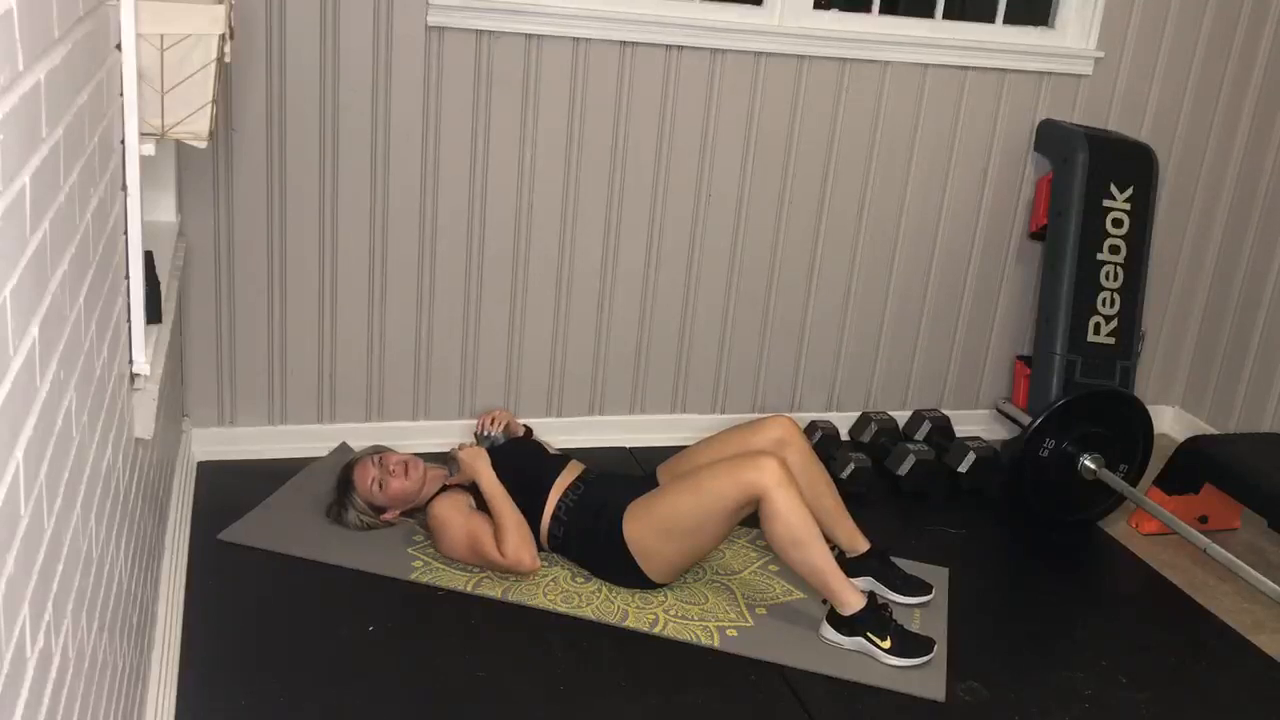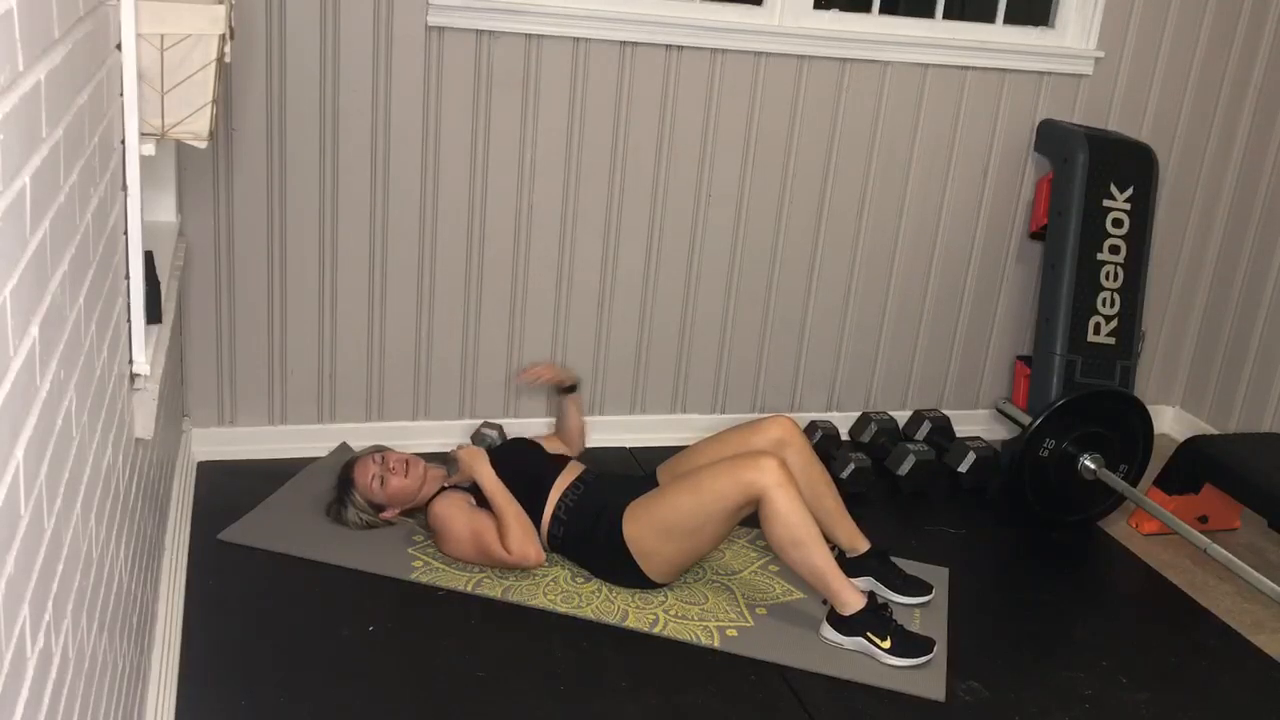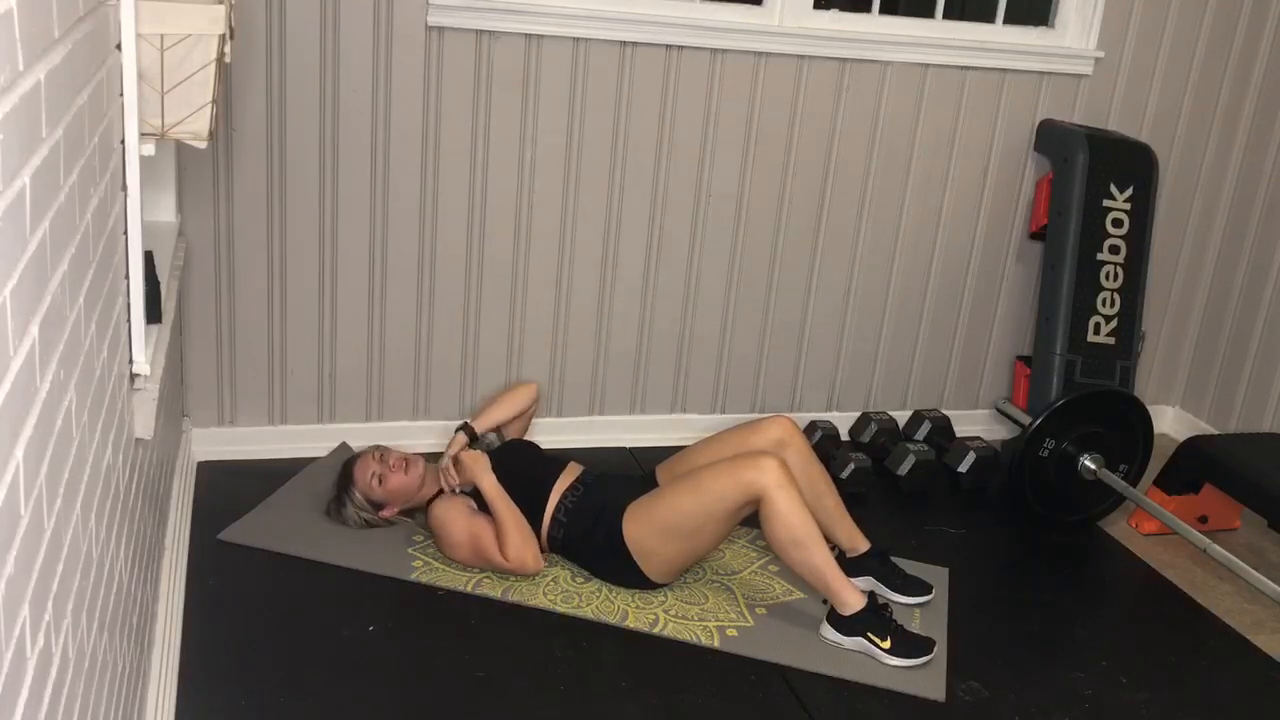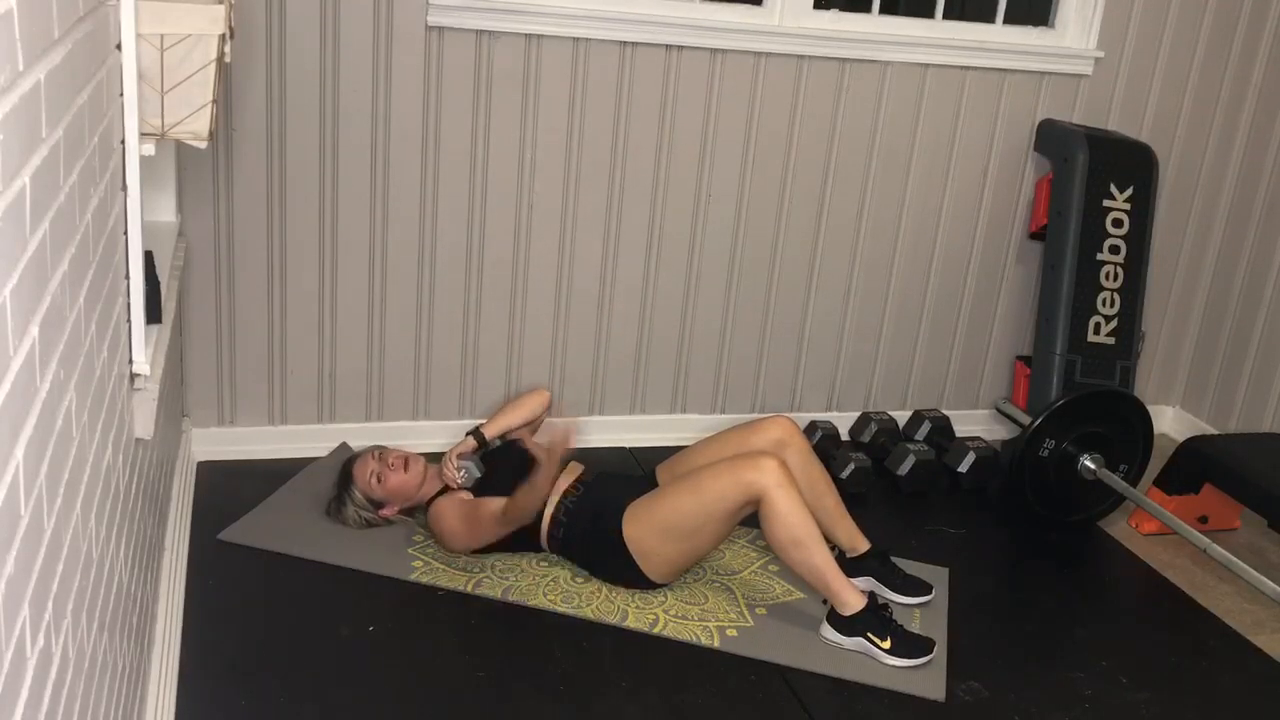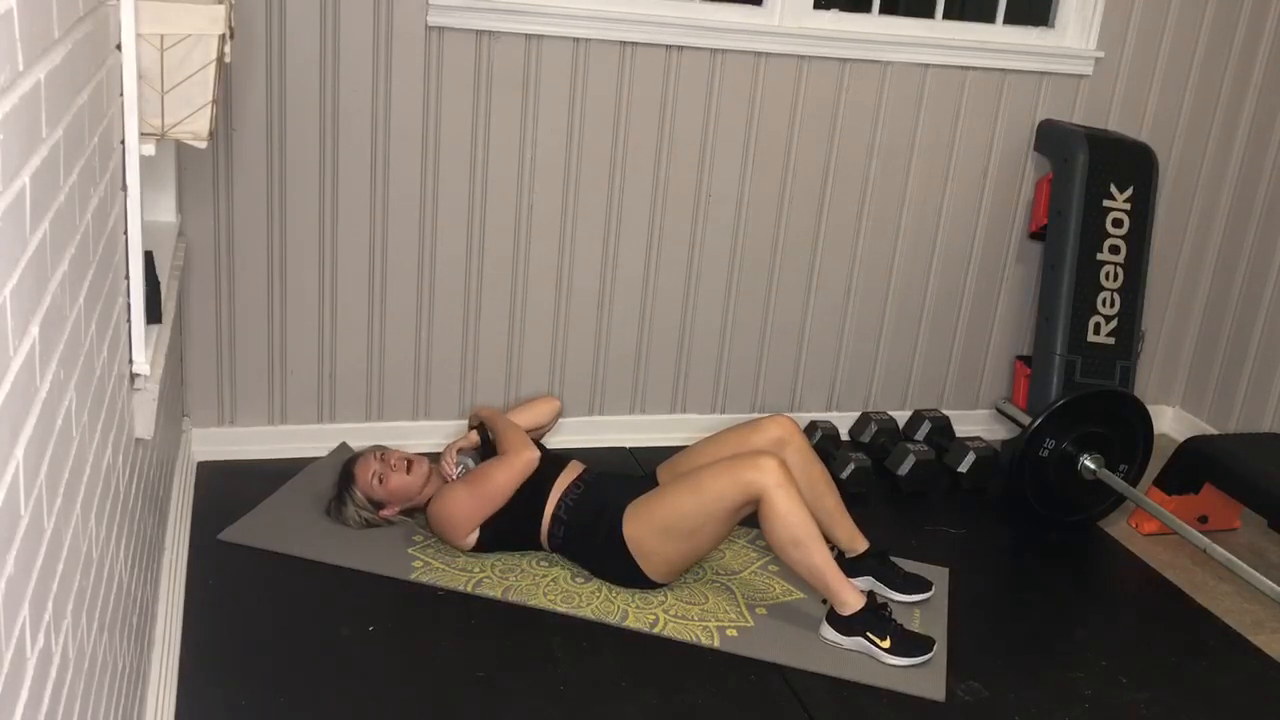
dt=1s
person 1, frame 1
left shoulder: (461, 473)
right shoulder: (445, 515)
right elbow: (523, 558)
left wrist: (518, 432)
right wrist: (485, 474)
left hip: (632, 490)
right hip: (618, 539)
left knee: (781, 431)
right knee: (765, 473)
left ankle: (860, 560)
right ankle: (851, 614)
person 1, frame 2
left shoulder: (473, 468)
right shoulder: (447, 514)
left elbow: (569, 445)
right elbow: (527, 552)
left wrist: (565, 387)
right wrist: (484, 475)
left hip: (639, 488)
right hip: (621, 539)
left knee: (781, 431)
right knee: (765, 471)
left ankle: (861, 559)
right ankle: (851, 614)
person 1, frame 3
left shoulder: (479, 454)
right shoulder: (446, 515)
left elbow: (527, 391)
right elbow: (525, 560)
left wrist: (464, 435)
right wrist: (484, 479)
left hip: (638, 489)
right hip: (620, 542)
left knee: (780, 432)
right knee: (765, 473)
left ankle: (860, 560)
right ankle: (851, 614)
person 1, frame 4
left shoulder: (471, 462)
right shoulder: (446, 515)
left elbow: (539, 399)
right elbow: (514, 512)
left wrist: (474, 438)
right wrist: (545, 467)
left hip: (637, 490)
right hip: (619, 542)
left knee: (780, 432)
right knee: (764, 474)
left ankle: (860, 561)
right ankle: (852, 617)
person 1, frame 5
left shoulder: (461, 467)
right shoulder: (449, 509)
left elbow: (548, 407)
right elbow: (526, 455)
left wrist: (477, 432)
right wrist: (488, 417)
left hip: (632, 490)
right hip: (618, 539)
left knee: (780, 431)
right knee: (763, 471)
left ankle: (859, 559)
right ankle: (851, 614)
